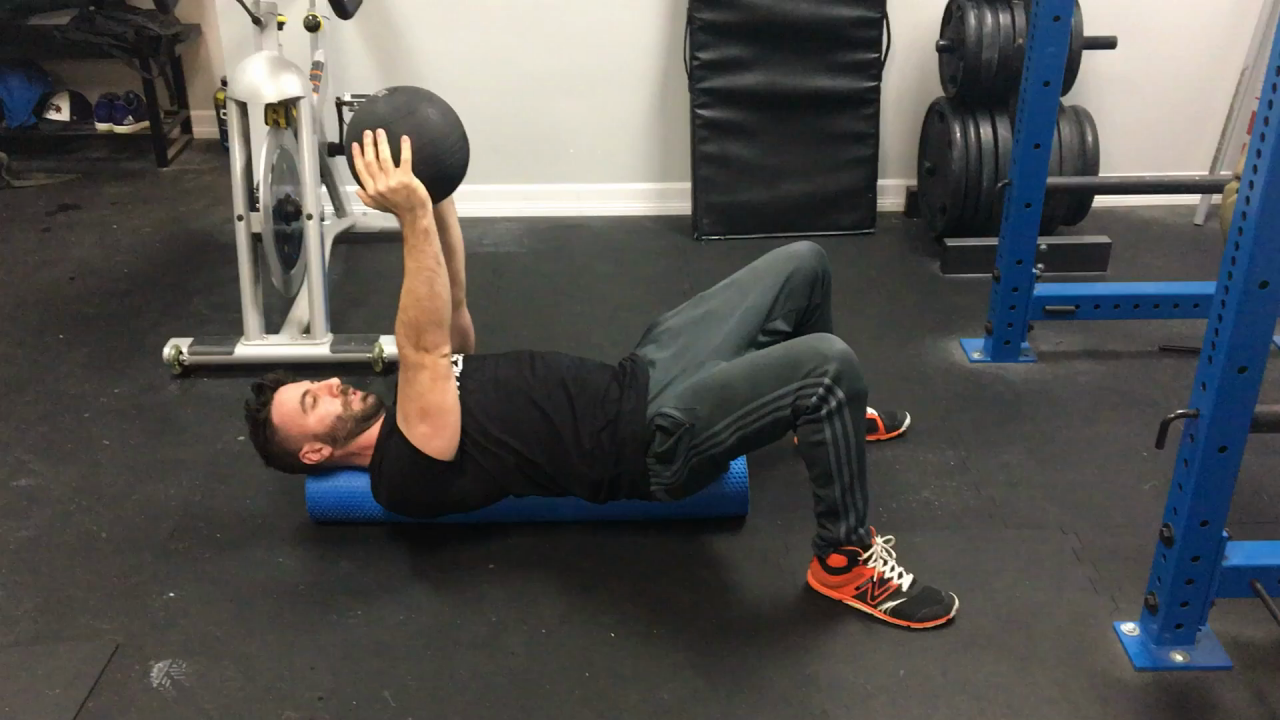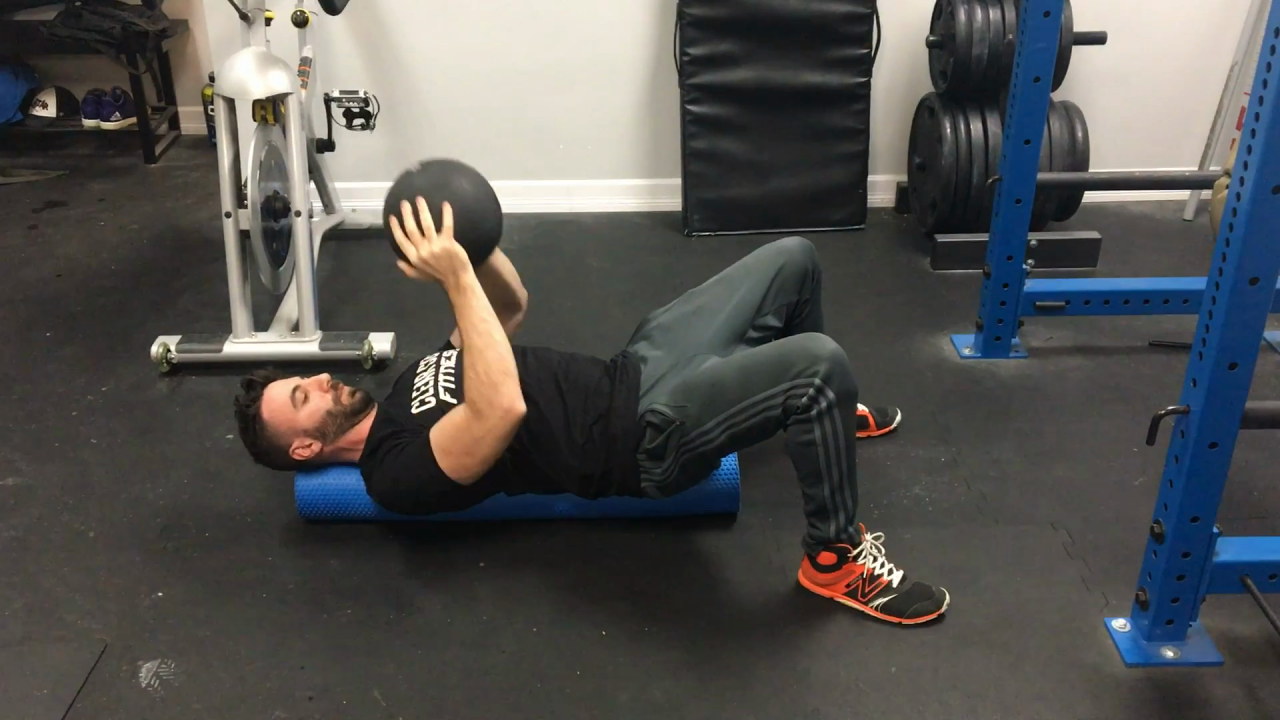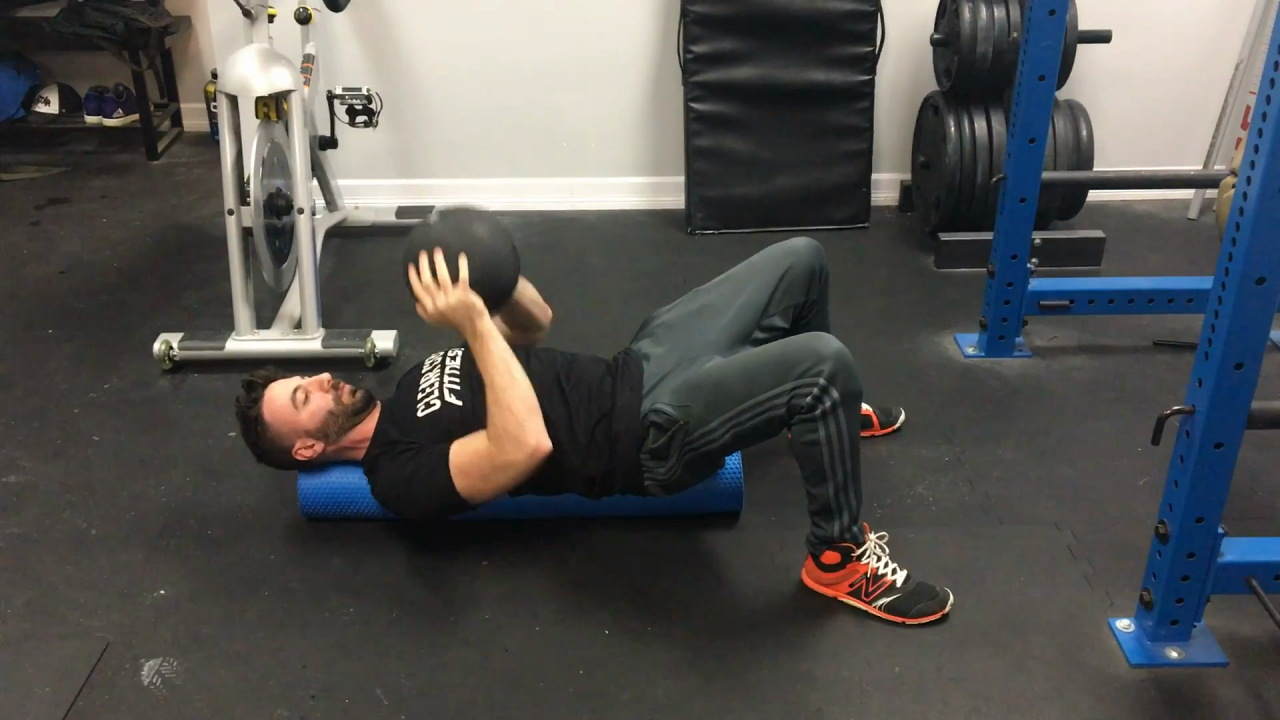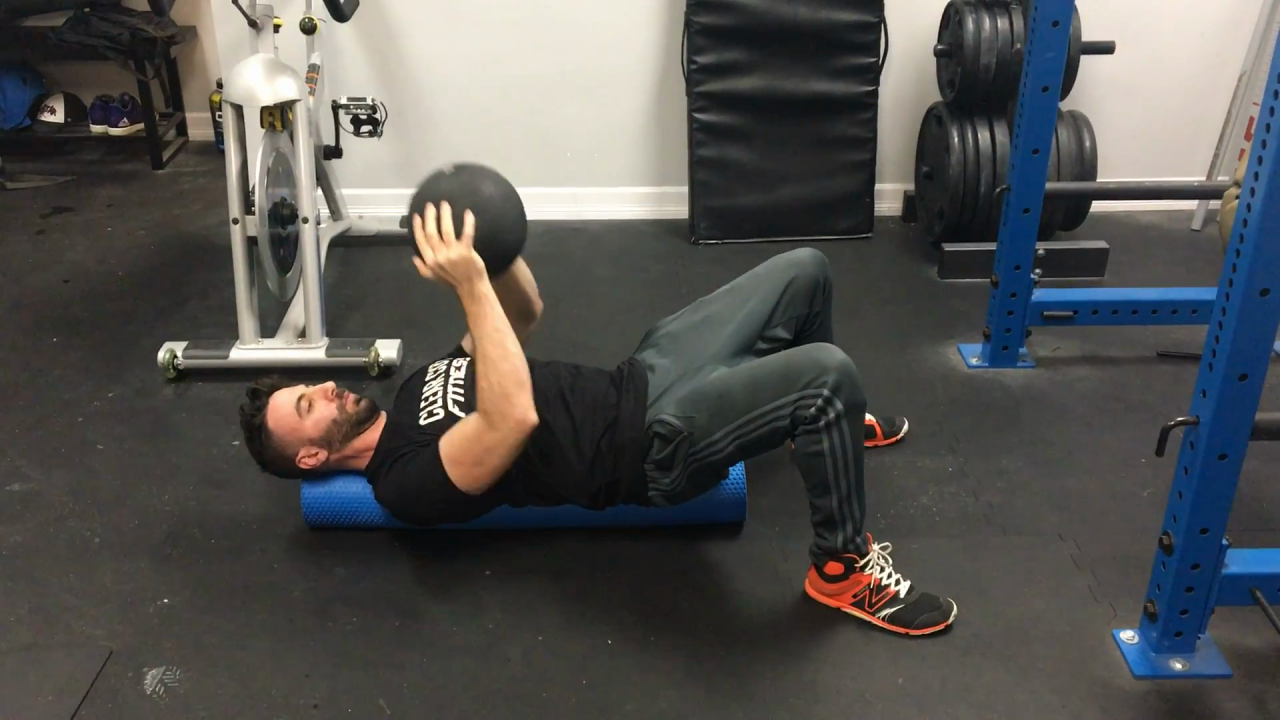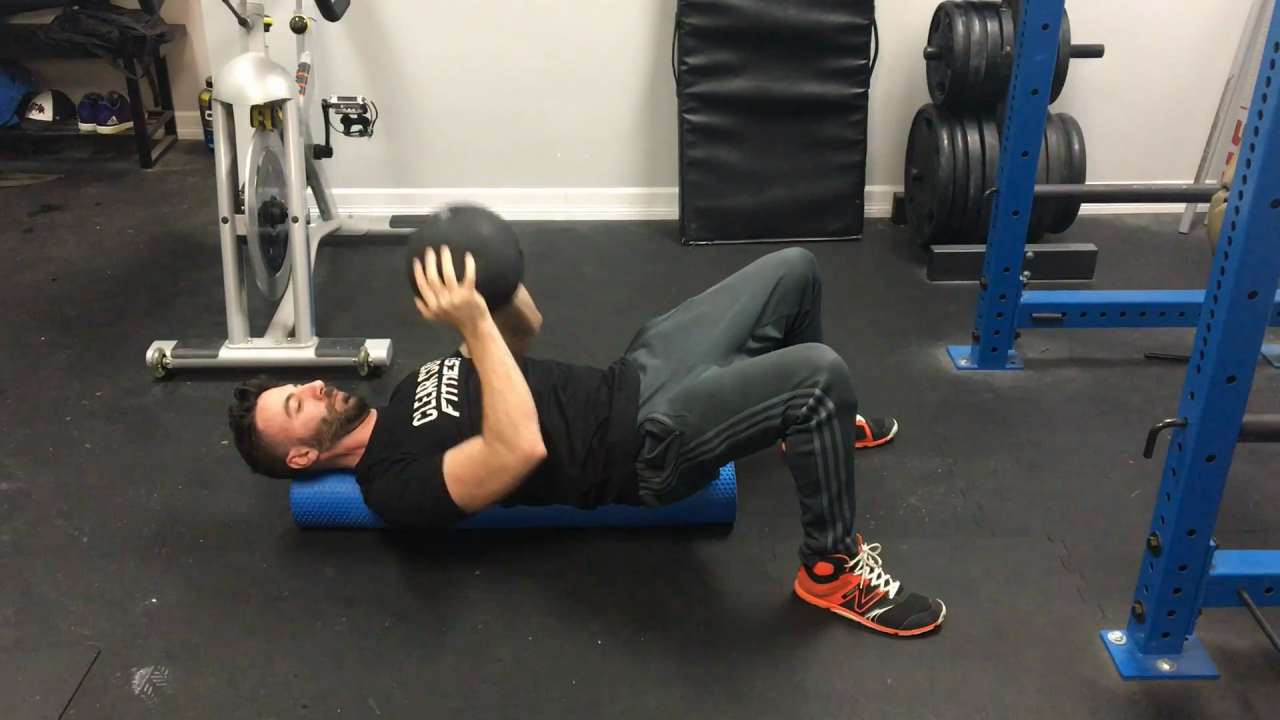
dt=1s
person 1, frame 1
left shoulder: (411, 406)
right shoulder: (406, 475)
left elbow: (448, 309)
right elbow: (421, 349)
left wrist: (437, 198)
right wrist: (413, 215)
left hip: (638, 379)
right hip: (653, 442)
left knee: (802, 264)
right knee: (828, 361)
left ankle: (828, 418)
right ankle: (846, 560)
person 1, frame 2
left shoulder: (410, 390)
right shoulder: (398, 474)
left elbow: (513, 305)
right elbow: (505, 411)
left wrist: (471, 244)
right wrist: (455, 275)
left hip: (632, 372)
right hip: (645, 437)
left knee: (793, 259)
right knee: (819, 361)
left ankle: (822, 415)
right ankle: (837, 559)
person 1, frame 3
left shoulder: (409, 390)
right shoulder: (403, 476)
left elbow: (536, 322)
right elbow: (530, 444)
right wrist: (475, 316)
left hip: (635, 367)
right hip: (648, 437)
left knee: (800, 259)
right knee: (824, 362)
left ankle: (825, 419)
right ankle: (840, 558)
person 1, frame 4
left shoulder: (416, 393)
right shoulder: (407, 484)
left elbow: (525, 314)
right elbow: (518, 421)
right wrist: (469, 283)
left hip: (640, 379)
right hip: (653, 444)
left knee: (805, 270)
right knee: (828, 369)
left ankle: (829, 422)
right ankle: (843, 570)
person 1, frame 5
left shoulder: (404, 401)
right shoulder: (396, 486)
left elbow: (526, 332)
right elbow: (524, 448)
right wrist: (471, 322)
left hip: (630, 377)
right hip: (643, 448)
left knee: (792, 270)
right knee: (820, 373)
left ankle: (816, 435)
right ankle: (832, 570)
